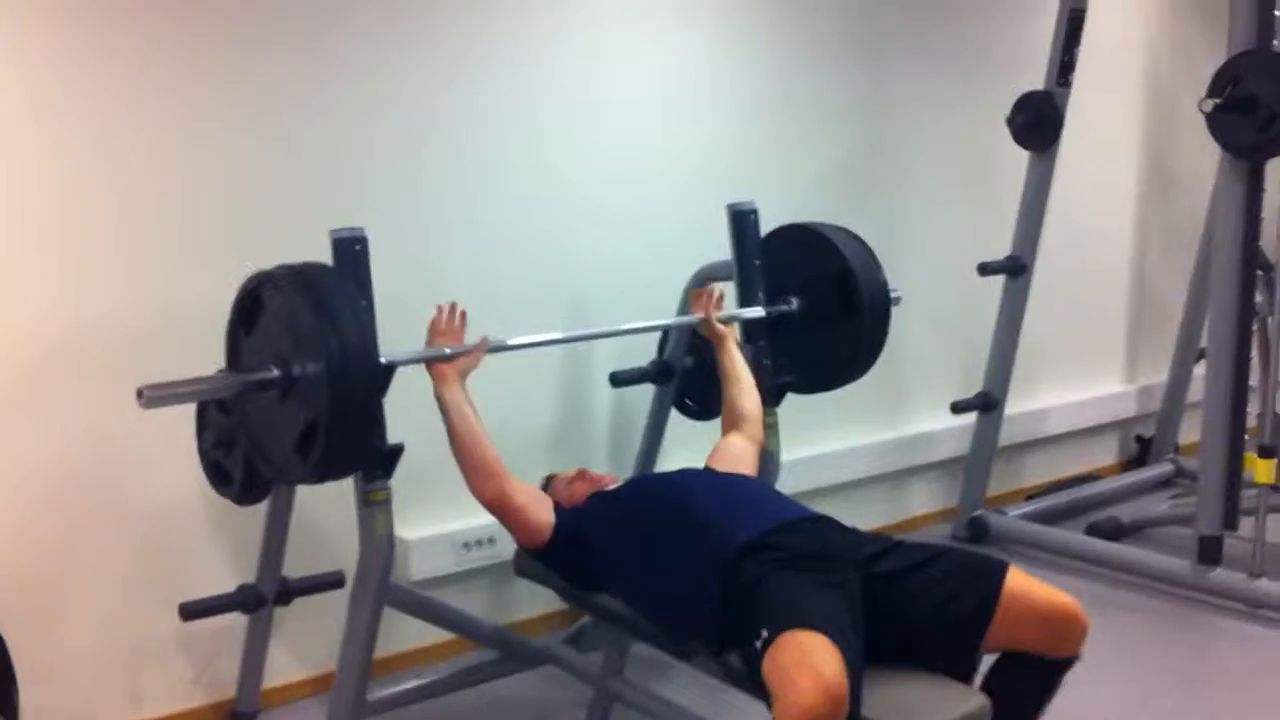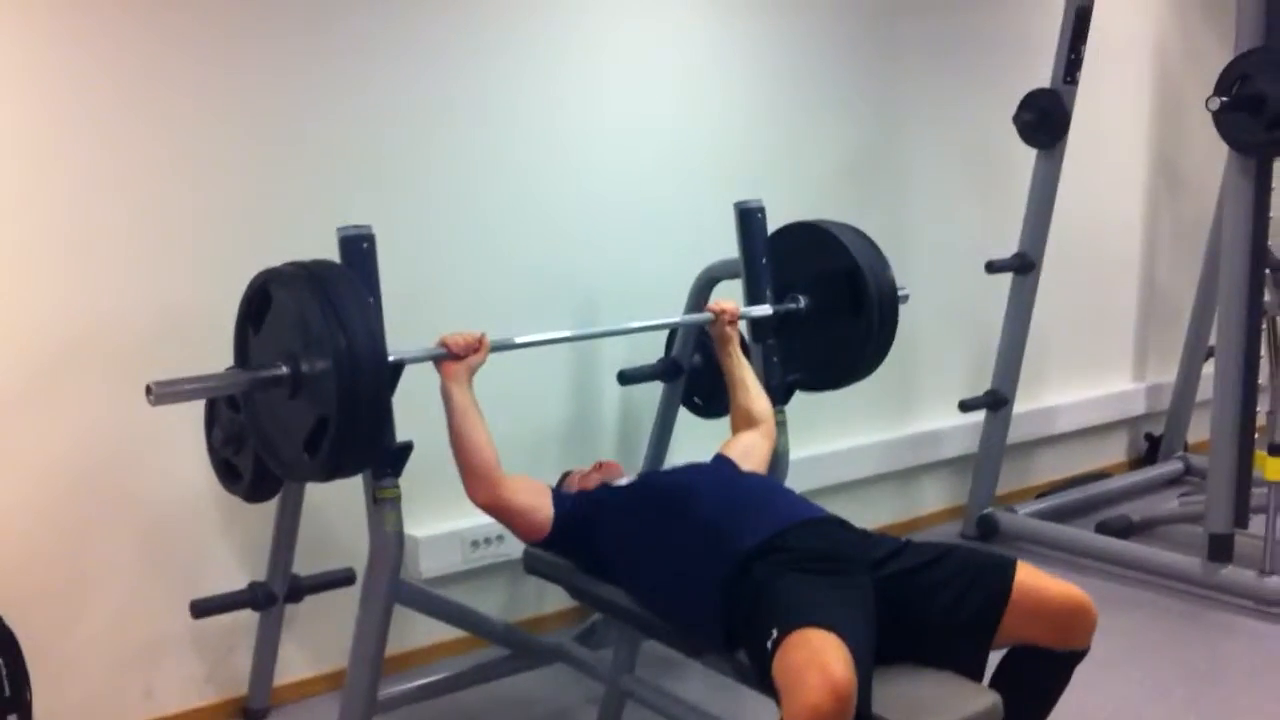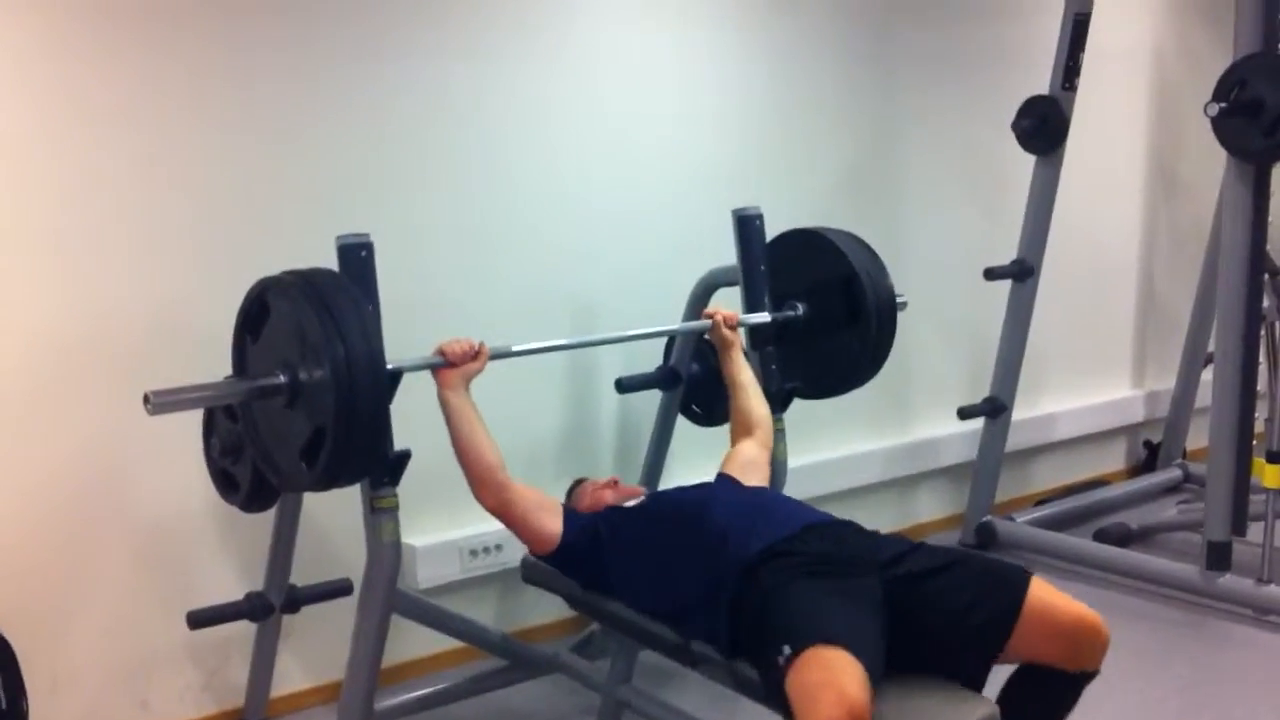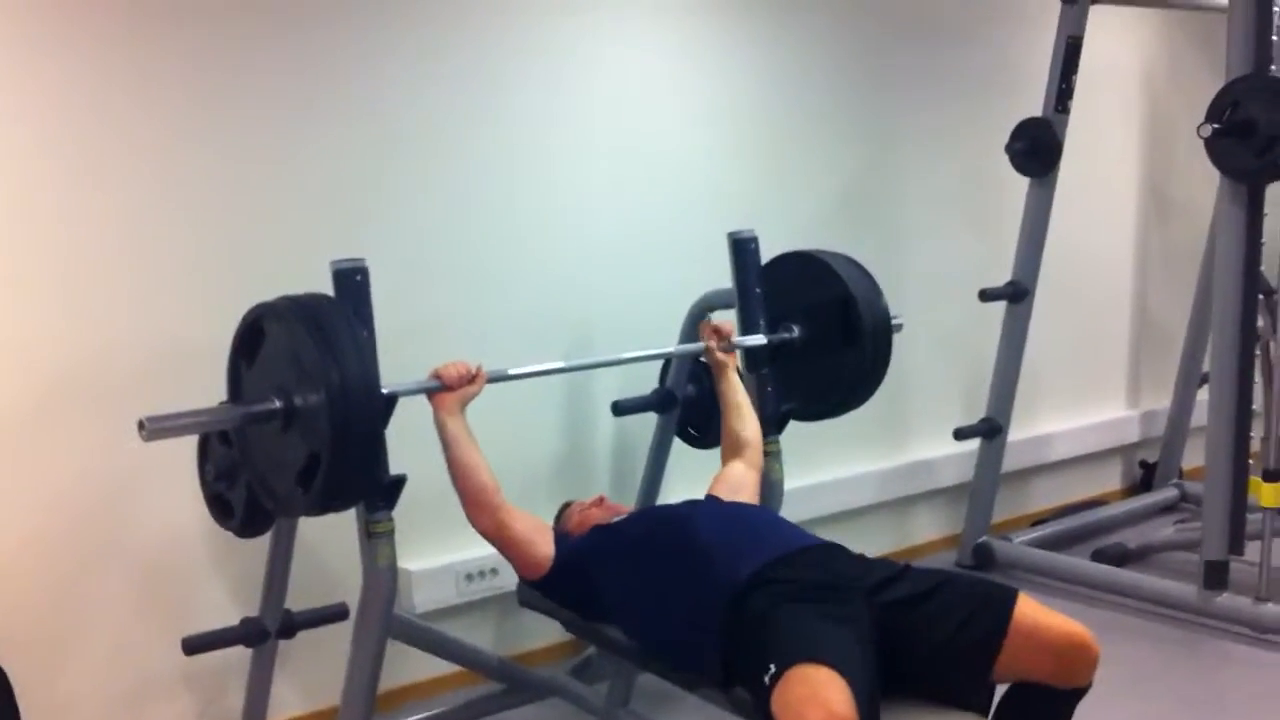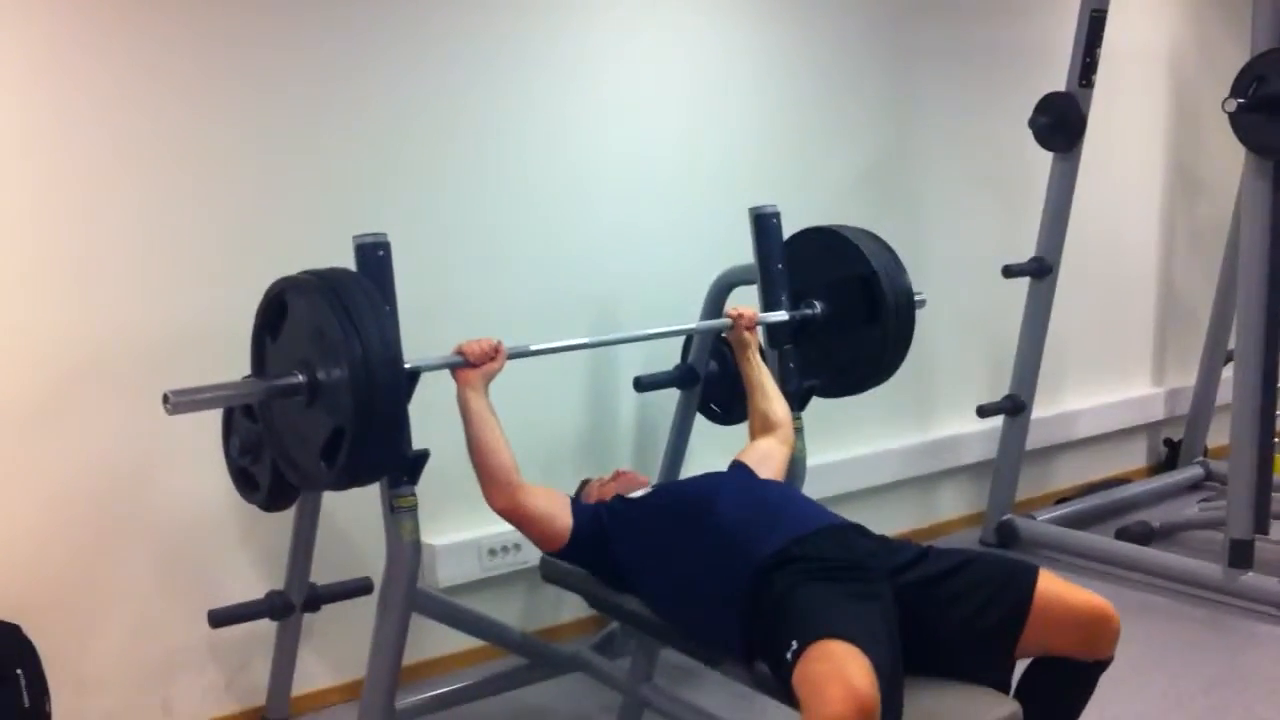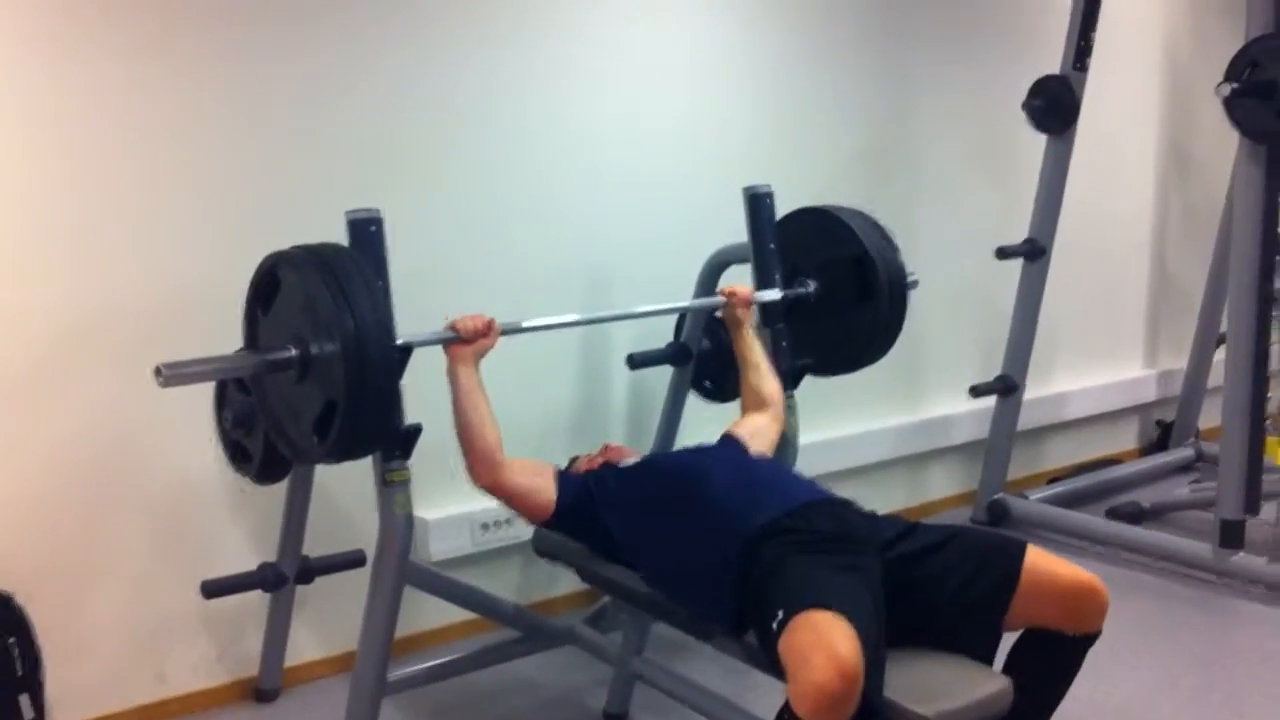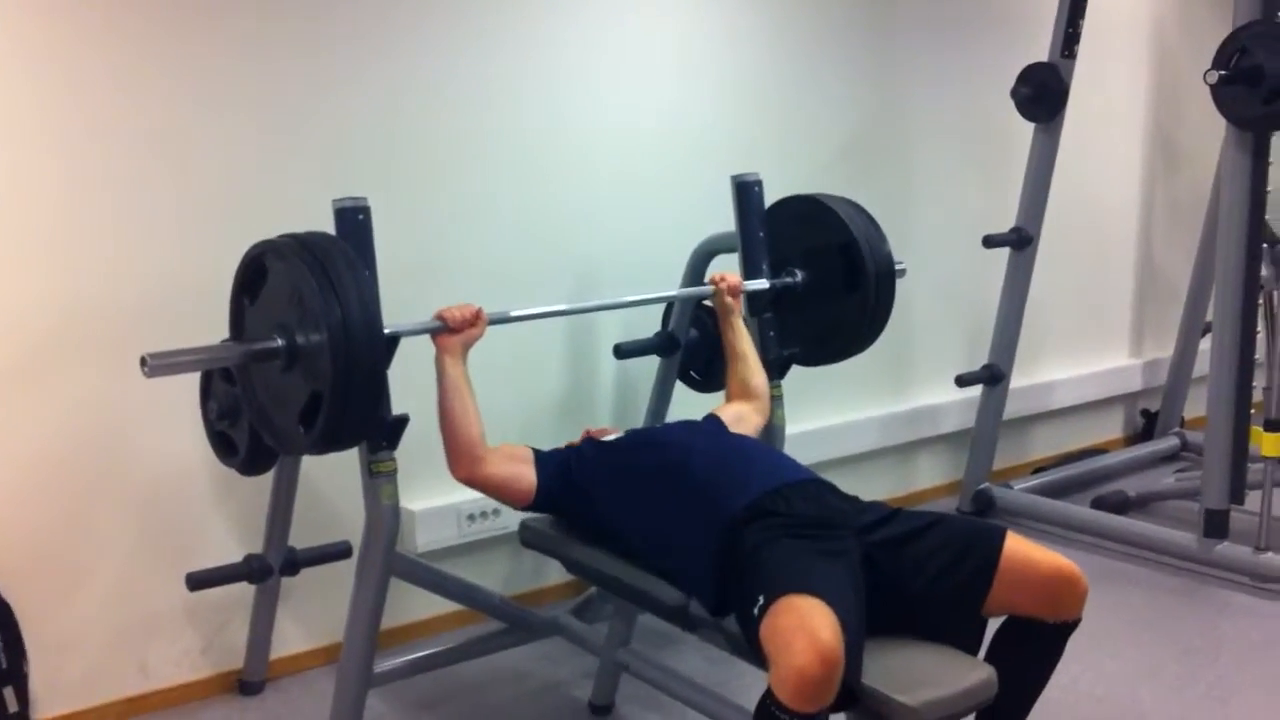
dt=0.7s
person 1, frame 1
left shoulder: (686, 486)
right shoulder: (579, 531)
left elbow: (746, 432)
right elbow: (496, 489)
left wrist: (723, 341)
right wrist: (450, 382)
left hip: (841, 548)
right hip: (759, 576)
left knee: (1061, 624)
person 1, frame 2
left shoulder: (703, 479)
right shoulder: (585, 517)
left elbow: (759, 430)
right elbow: (491, 489)
left wrist: (727, 345)
right wrist: (456, 380)
left hip: (849, 547)
right hip: (767, 576)
left knee: (1069, 614)
person 1, frame 3
left shoulder: (711, 498)
right shoulder: (589, 537)
left elbow: (756, 435)
right elbow: (497, 491)
left wrist: (730, 350)
right wrist: (455, 390)
left hip: (861, 553)
right hip: (777, 583)
left knee: (1081, 636)
person 1, frame 4
left shoulder: (695, 520)
right shoulder: (584, 563)
left elbow: (745, 455)
right elbow: (493, 517)
left wrist: (724, 369)
right wrist: (449, 412)
left hip: (849, 575)
right hip: (766, 606)
left knee: (1071, 651)
person 1, frame 5
left shoulder: (723, 487)
right shoulder: (603, 529)
left elbow: (777, 435)
right elbow: (510, 496)
left wrist: (746, 351)
right wrist: (472, 389)
left hip: (869, 554)
right hip: (787, 586)
left knee: (1093, 625)
person 1, frame 6
left shoulder: (710, 462)
right shoulder: (594, 498)
left elbow: (767, 411)
right elbow: (492, 470)
left wrist: (741, 327)
right wrist: (463, 363)
left hip: (856, 530)
right hip: (776, 557)
left knee: (1080, 598)
person 1, frame 7
left shoulder: (694, 440)
right shoulder: (574, 475)
left elbow: (752, 405)
right elbow: (473, 463)
left wrist: (731, 318)
right wrist: (452, 354)
left hip: (837, 511)
right hip: (759, 541)
left knee: (1060, 586)
right knee: (811, 665)
